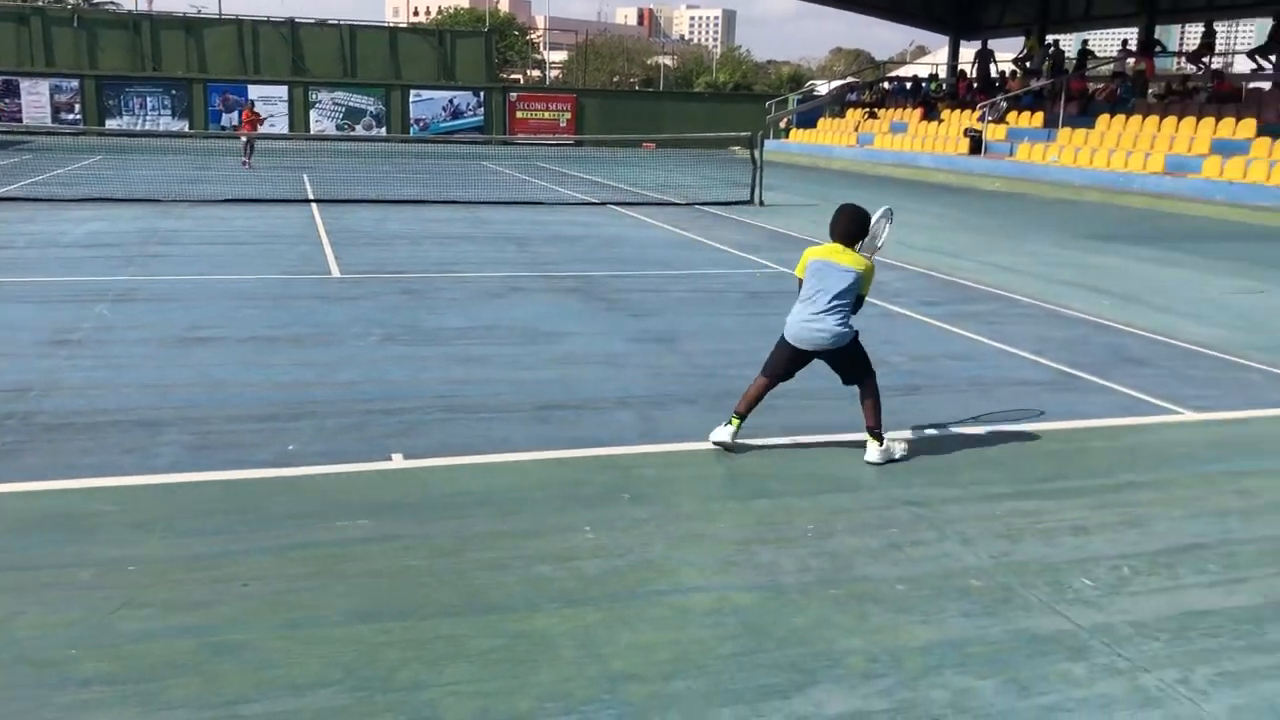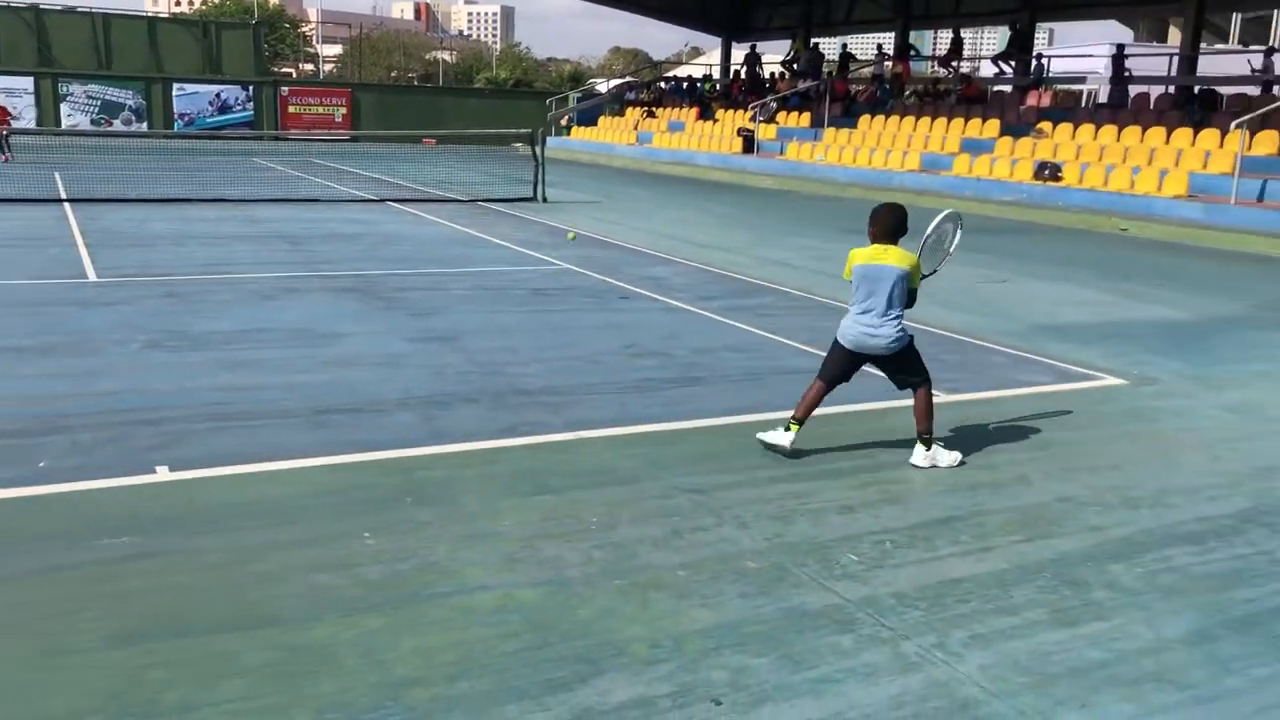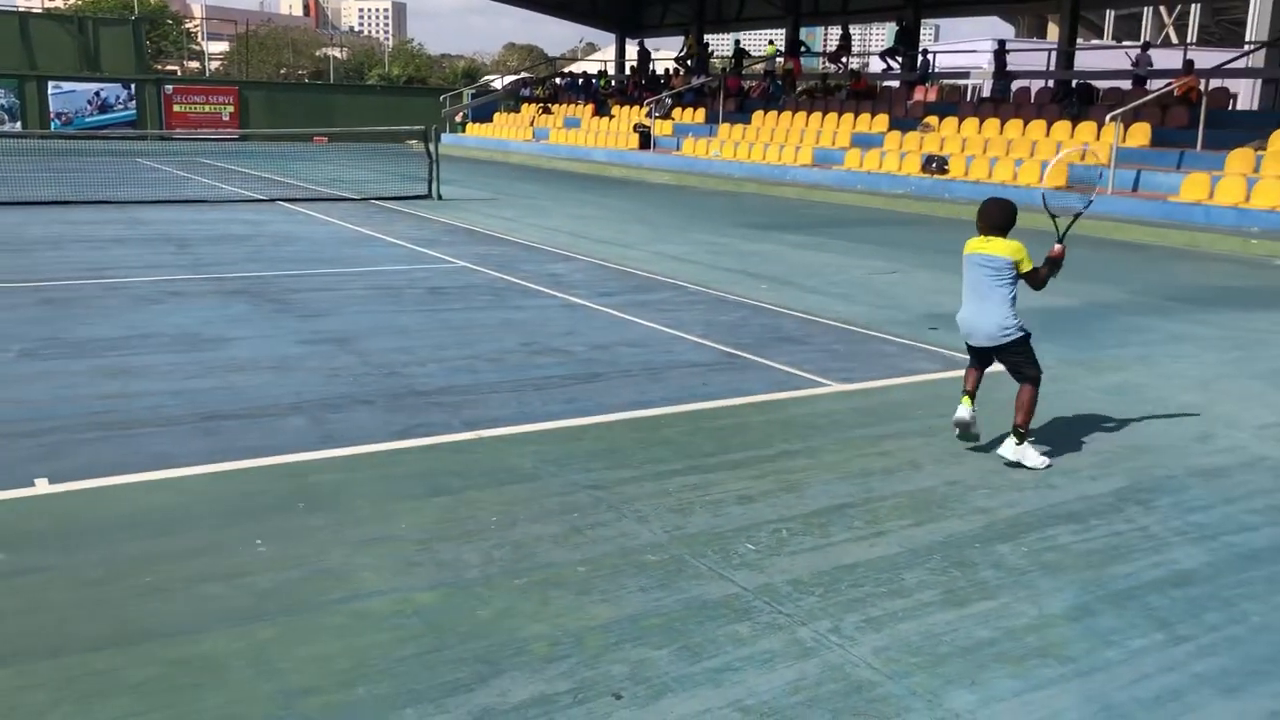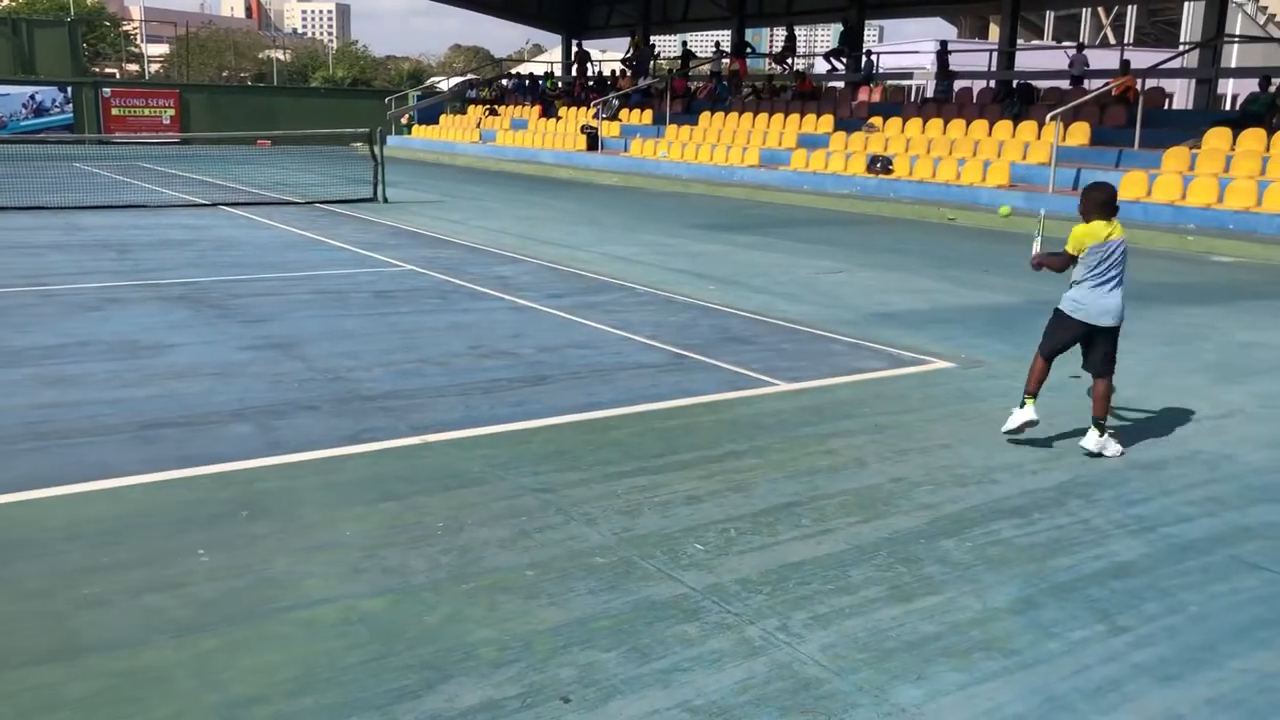
dt=0.5s
person 1, frame 1
left shoulder: (811, 255)
right shoulder: (864, 265)
right elbow: (856, 306)
left hip: (797, 331)
right hip: (836, 336)
left knee: (767, 377)
right knee: (866, 380)
left ankle: (730, 427)
right ankle: (876, 443)
person 1, frame 2
left shoulder: (857, 256)
right shoulder: (910, 261)
right elbow: (909, 301)
left hip: (853, 335)
right hip: (892, 340)
left knee: (823, 382)
right knee: (921, 386)
left ankle: (788, 432)
right ankle: (925, 449)
person 1, frame 3
left shoulder: (970, 247)
right shoulder: (1015, 249)
right elbow: (1037, 282)
left wrist: (1045, 263)
right wrist: (1053, 263)
left hip: (971, 326)
right hip: (1003, 330)
left knee: (977, 363)
right knee: (1031, 379)
left ankle: (966, 407)
right ankle: (1017, 444)
person 1, frame 4
left shoulder: (1083, 231)
right shoulder: (1118, 230)
left elbow: (1060, 264)
left wrist: (1041, 261)
right wrist: (1049, 258)
left hip: (1077, 308)
right hip: (1109, 313)
left knee: (1044, 354)
right knee: (1102, 372)
left ankle: (1026, 407)
right ankle: (1098, 434)
